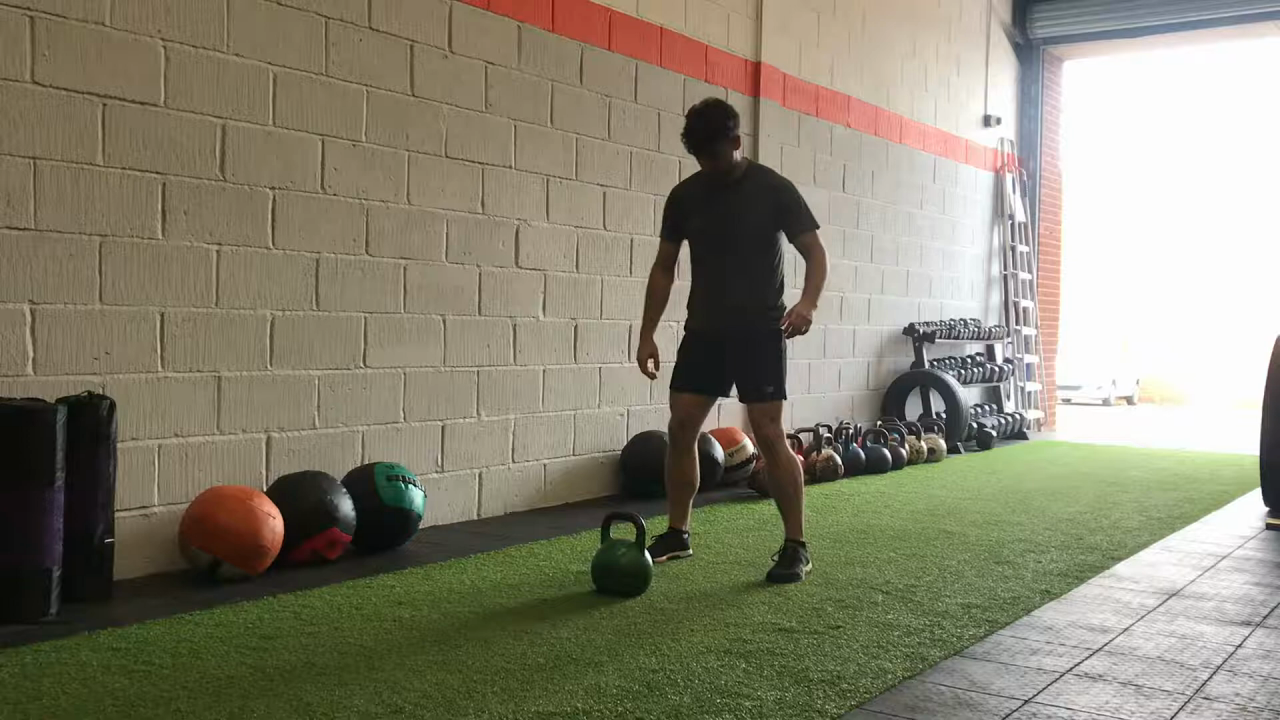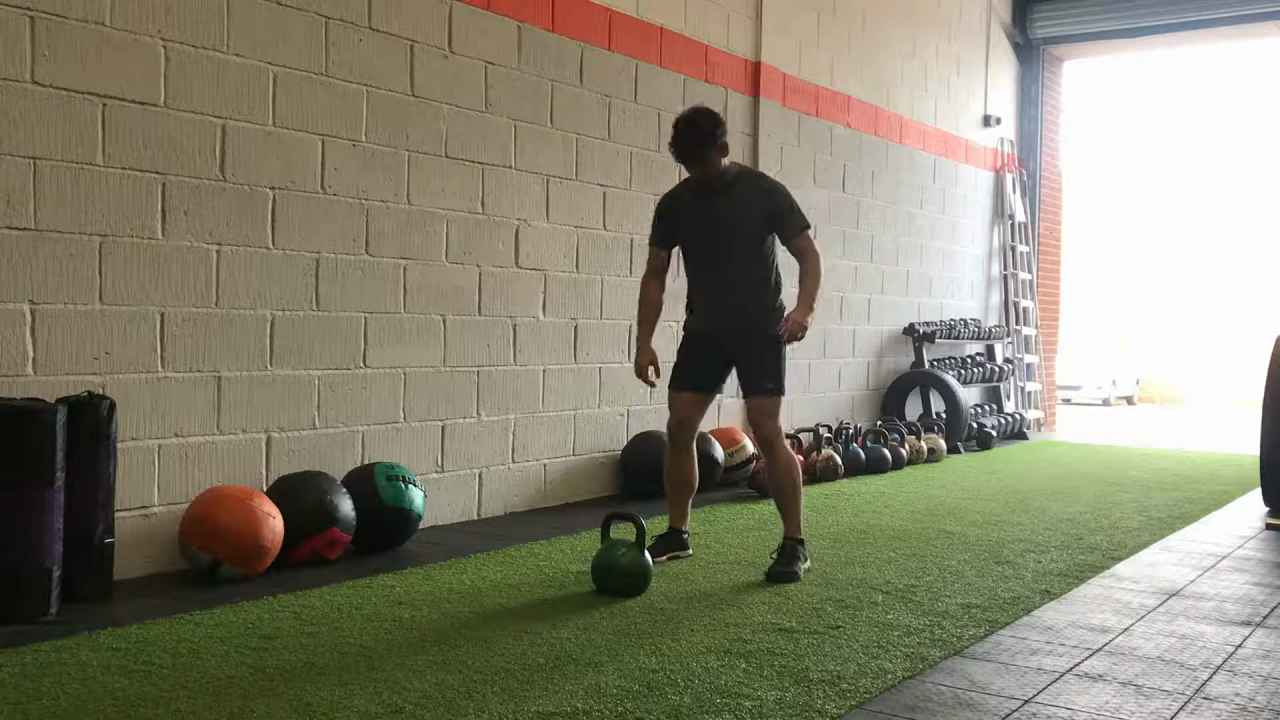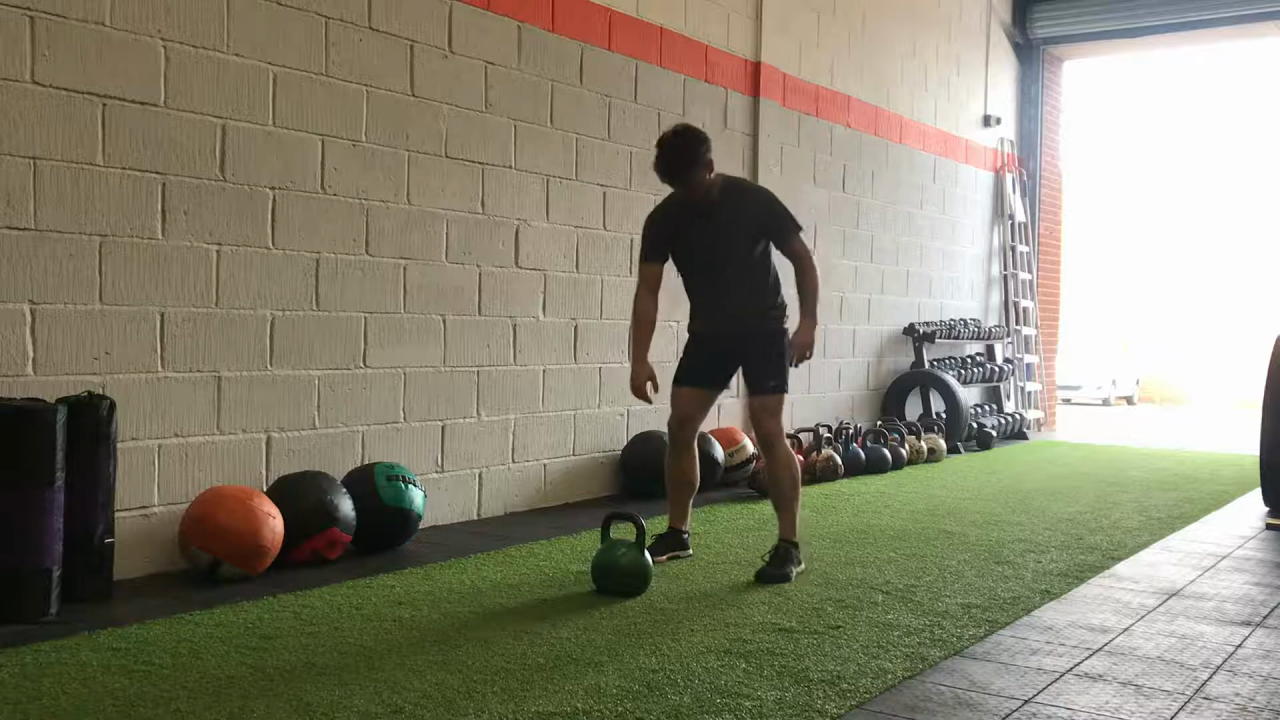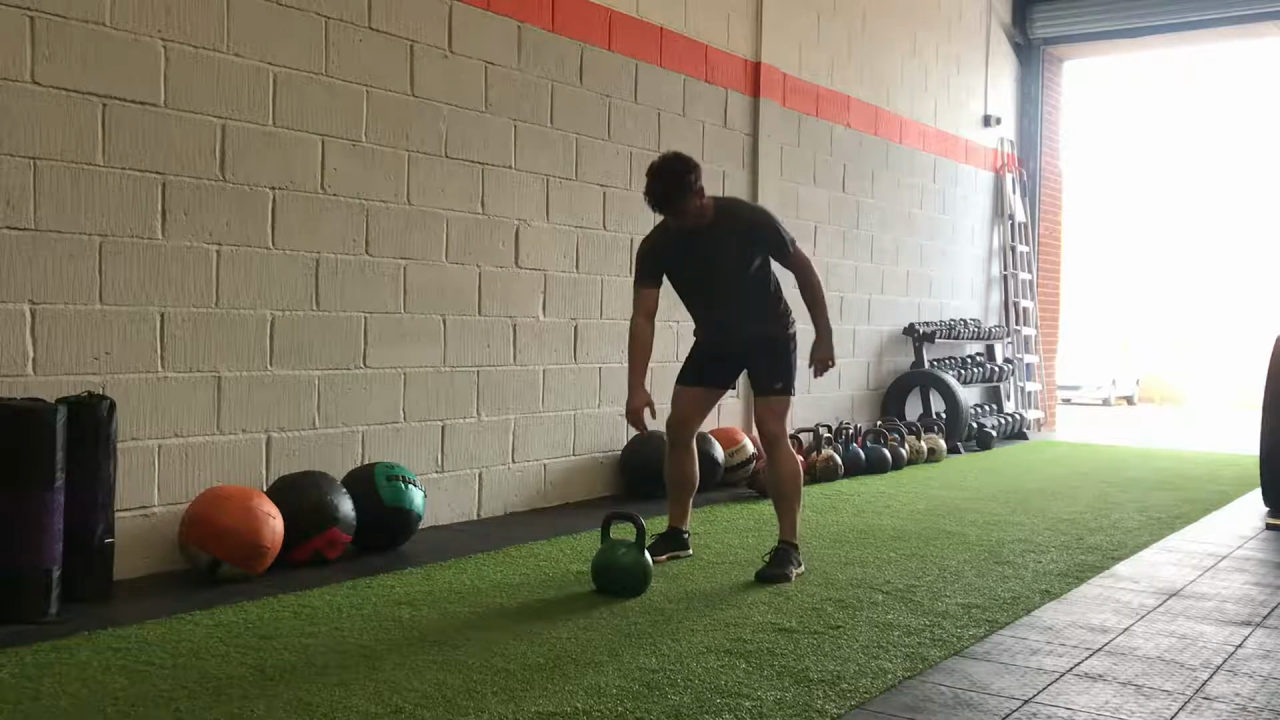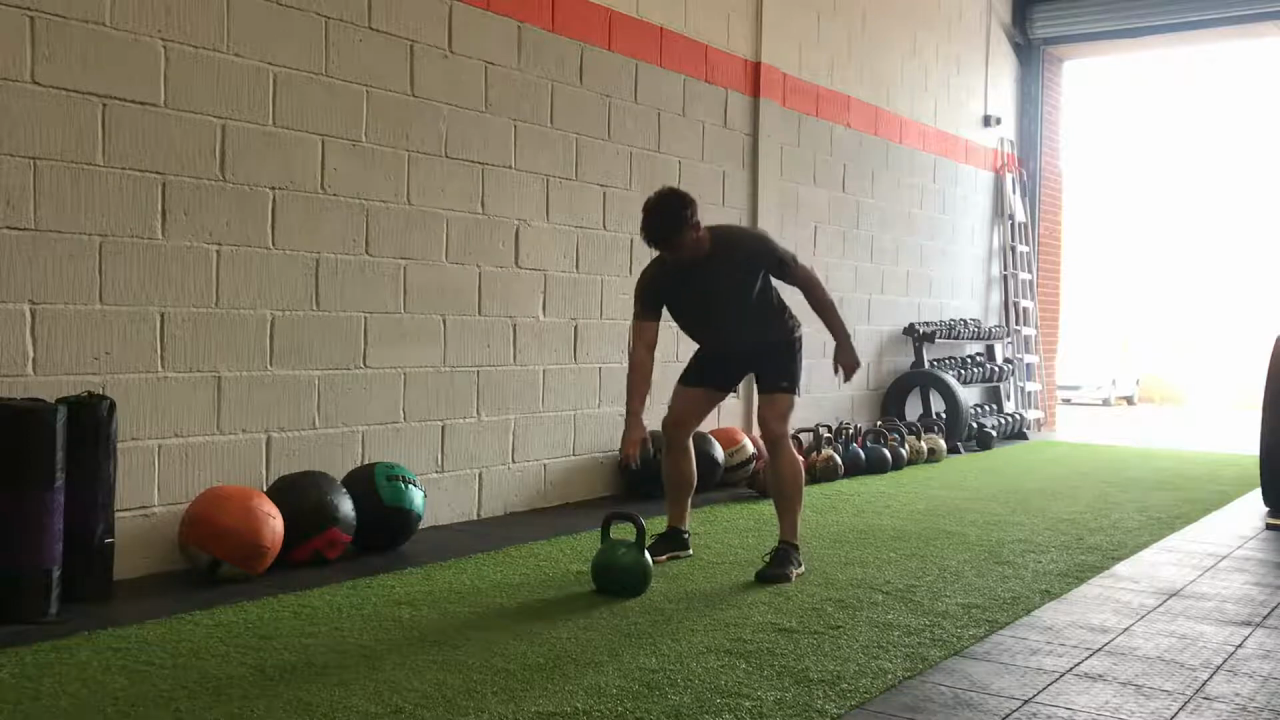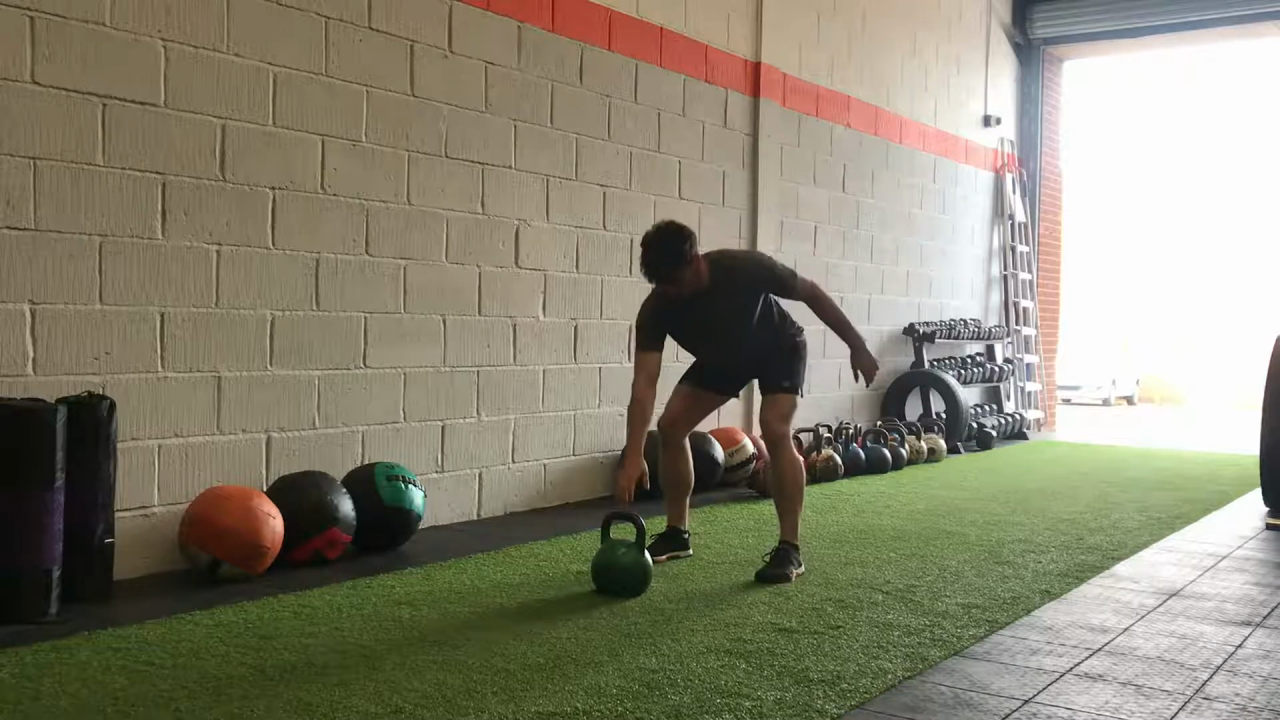
dt=0.1s
person 1, frame 1
left shoulder: (773, 188)
right shoulder: (684, 196)
left elbow: (814, 252)
right elbow: (664, 268)
left wrist: (808, 300)
right wrist: (646, 334)
left hip: (760, 330)
right hip: (704, 331)
left knee: (768, 434)
right knee: (681, 429)
left ankle: (796, 545)
right ankle: (677, 533)
person 1, frame 2
left shoulder: (764, 192)
right shoulder: (674, 203)
left elbow: (807, 253)
right elbow: (655, 276)
left wrist: (804, 308)
right wrist: (644, 342)
left hip: (759, 328)
right hip: (703, 330)
left knee: (766, 430)
right knee: (679, 428)
left ankle: (794, 544)
right ankle: (677, 533)
person 1, frame 3
left shoulder: (753, 200)
right shoulder: (662, 219)
left elbow: (802, 260)
right elbow: (647, 293)
left wrist: (807, 325)
right wrist: (639, 360)
left hip: (763, 331)
right hip: (708, 336)
left knee: (767, 429)
right knee: (680, 427)
left ankle: (790, 546)
right ankle: (677, 534)
person 1, frame 4
left shoulder: (748, 219)
right shoulder: (656, 245)
left elbow: (802, 269)
right elbow: (643, 317)
left wrist: (824, 335)
right wrist: (637, 388)
left hip: (770, 334)
right hip: (715, 340)
left knee: (771, 431)
right knee: (678, 427)
left ankle: (789, 547)
right ankle: (677, 533)
person 1, frame 5
left shoulder: (744, 244)
right shoulder: (655, 277)
left elbow: (807, 281)
right elbow: (642, 350)
left wrist: (843, 340)
right wrist: (633, 422)
left hip: (775, 343)
right hip: (719, 350)
left knee: (774, 430)
right knee: (675, 428)
left ankle: (789, 549)
right ankle: (677, 534)
person 1, frame 6
left shoulder: (744, 268)
right shoulder: (656, 308)
left elbow: (811, 294)
right elbow: (644, 383)
left wrist: (858, 346)
right wrist: (633, 457)
left hip: (779, 348)
right hip: (721, 359)
left knee: (775, 431)
right knee: (670, 428)
left ankle: (789, 549)
right ankle: (676, 533)
